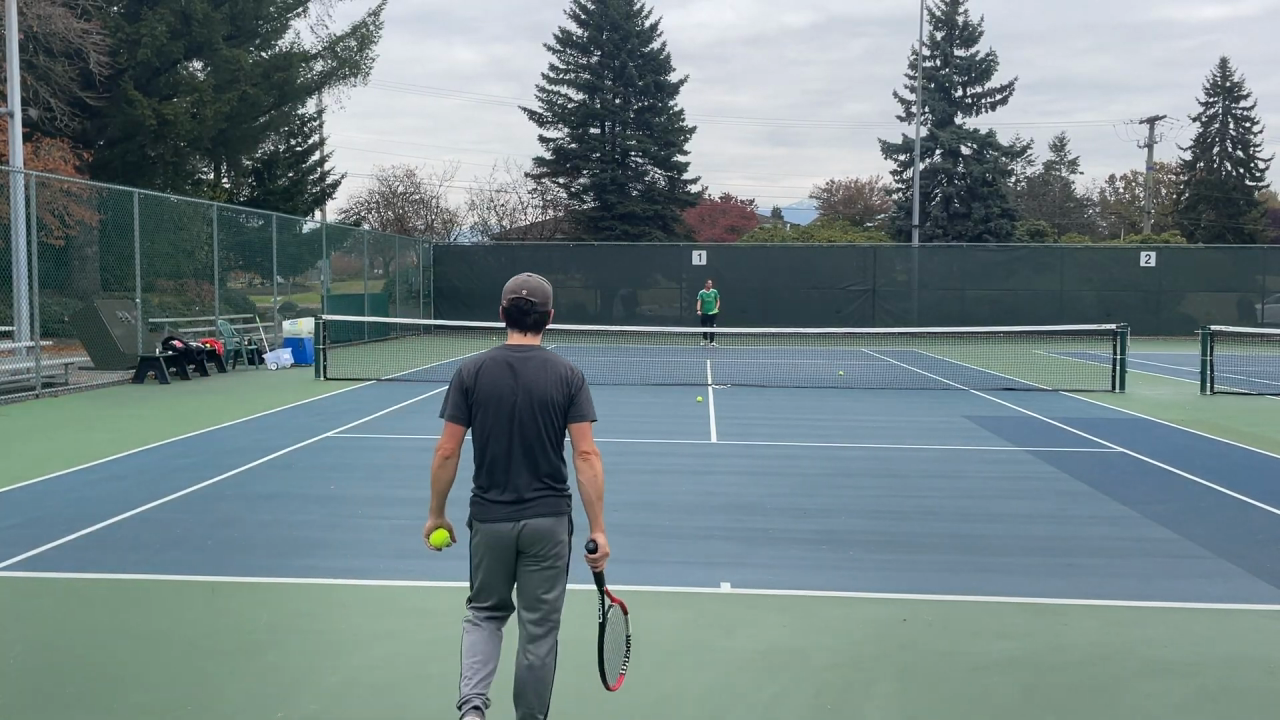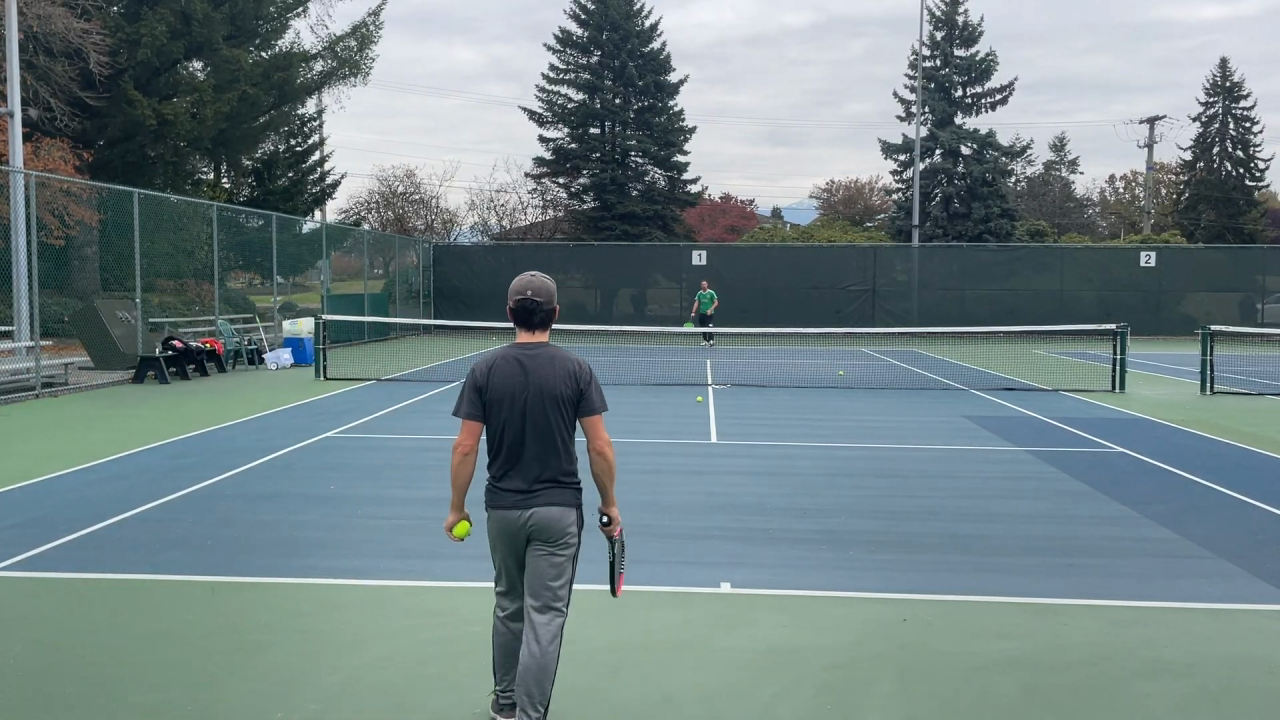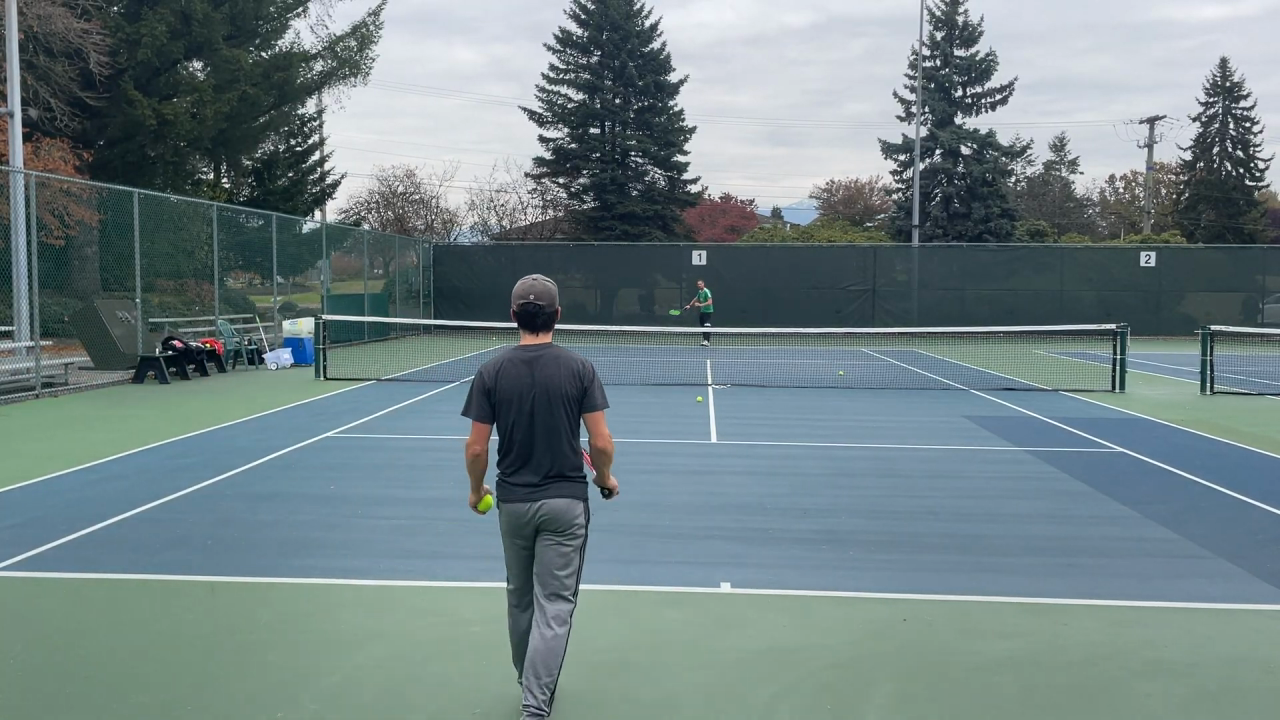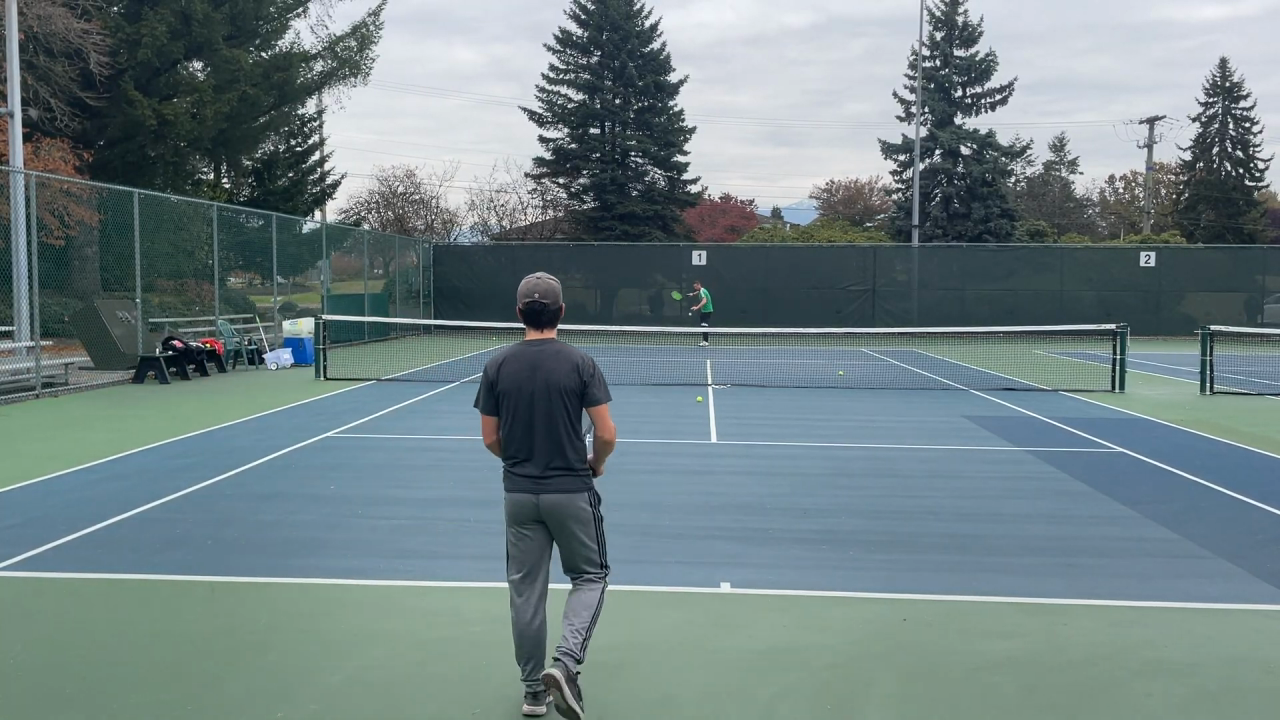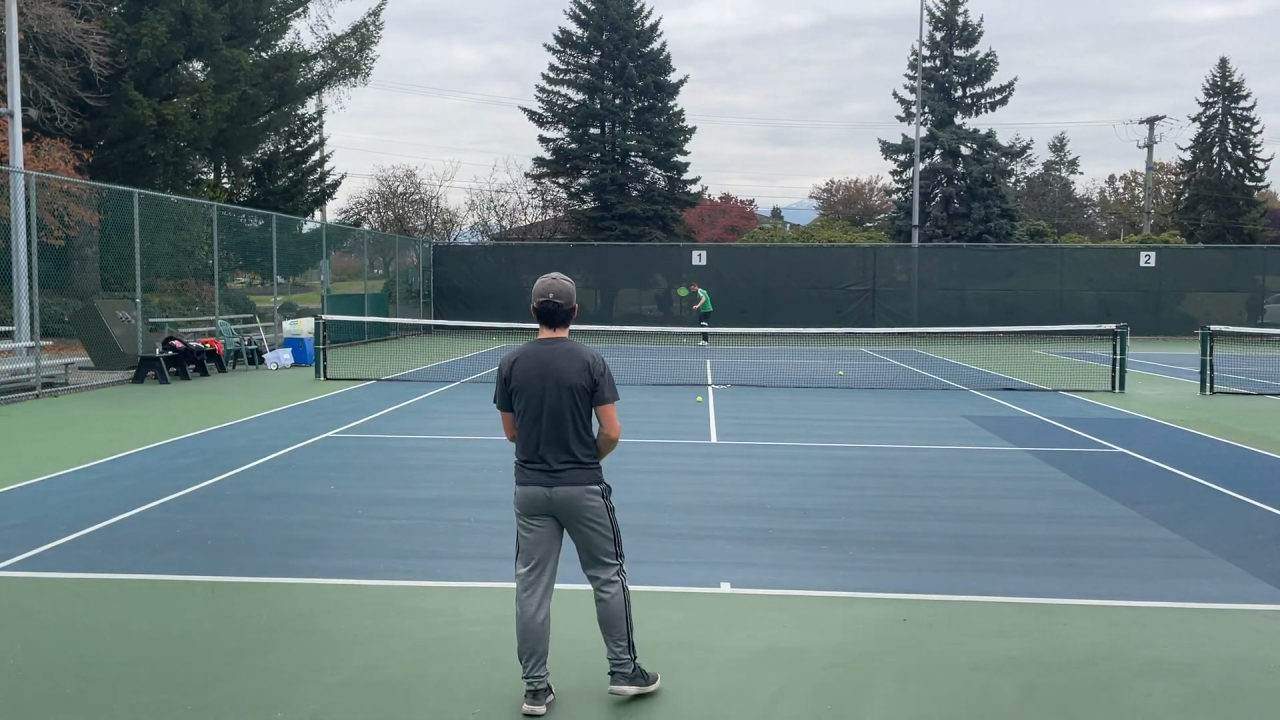
dt=0.2s
person 1, frame 1
left shoulder: (471, 371)
right shoulder: (568, 375)
left elbow: (447, 452)
right elbow: (586, 455)
left wrist: (436, 513)
right wrist: (598, 528)
left hip: (489, 519)
right hip: (548, 520)
left knee: (485, 616)
right knee: (539, 630)
person 1, frame 2
left shoulder: (484, 370)
right shoulder: (576, 370)
left elbow: (465, 448)
right elbow: (600, 447)
left wrist: (456, 507)
right wrist: (610, 503)
left hip: (503, 509)
right hip: (558, 510)
left knee: (508, 606)
right knee: (545, 618)
person 1, frame 3
left shoulder: (492, 371)
right shoulder: (579, 368)
left elbow: (476, 447)
right elbow: (601, 441)
left wrist: (476, 488)
right wrist: (606, 478)
left hip: (514, 503)
right hip: (566, 502)
left knee: (521, 599)
right knee: (555, 608)
person 1, frame 4
left shoulder: (497, 365)
right shoulder: (580, 362)
left elbow: (491, 438)
right elbow: (606, 434)
right wrist: (596, 463)
left hip: (519, 494)
right hip: (571, 492)
left knee: (526, 592)
right knee: (590, 578)
right ankle: (564, 664)
person 1, frame 5
left shoulder: (511, 363)
right shoulder: (590, 361)
left elbow: (511, 432)
right elbow: (611, 432)
left hip: (530, 488)
right hip: (583, 487)
left knee: (532, 588)
right knee: (609, 575)
right ankle: (624, 671)
